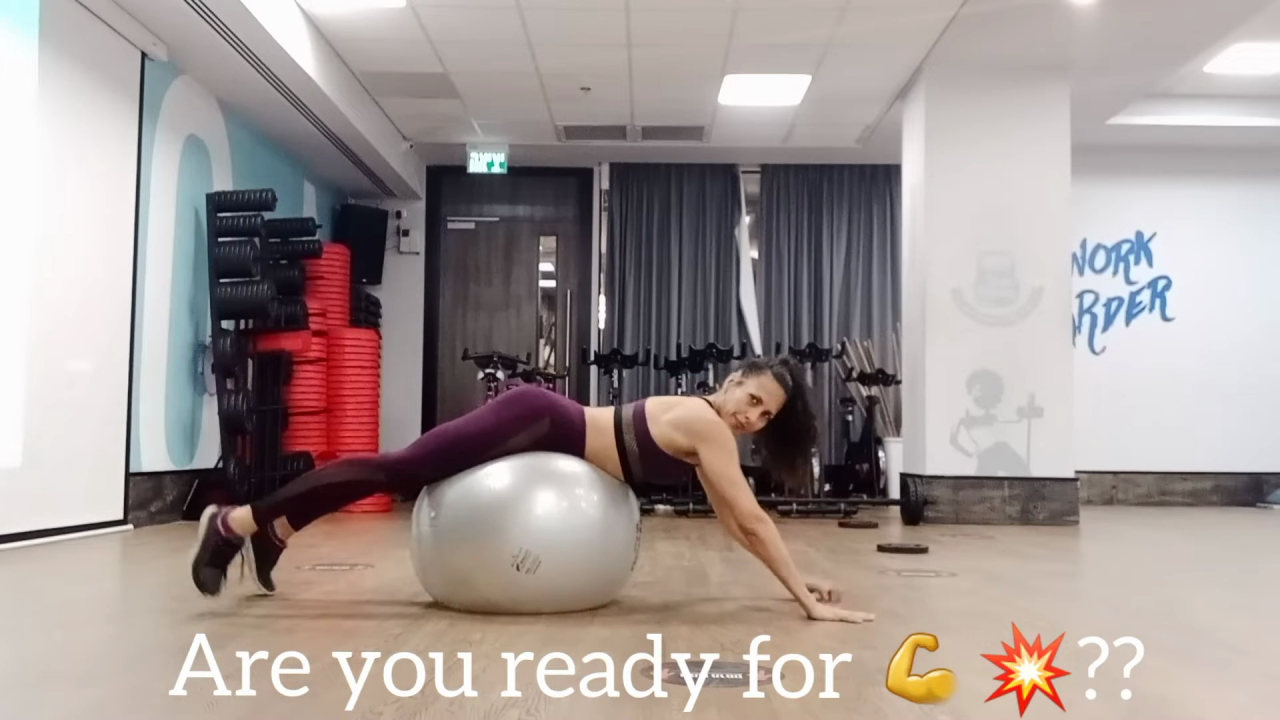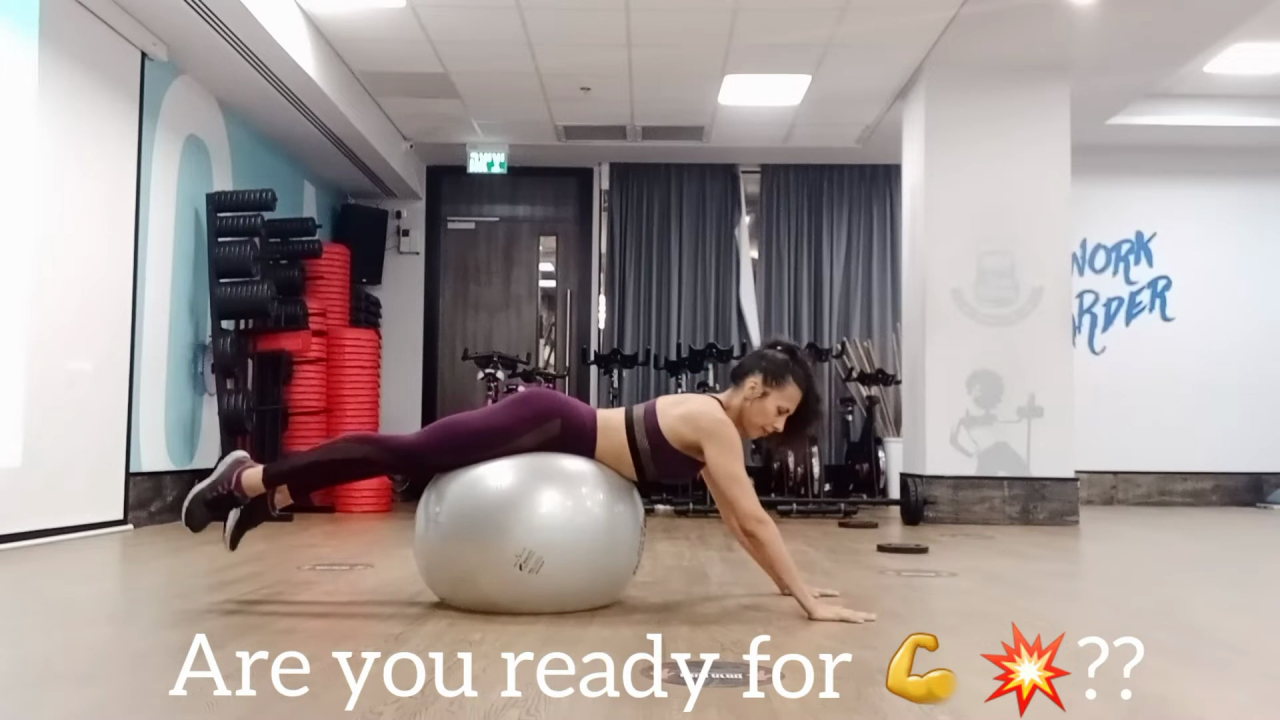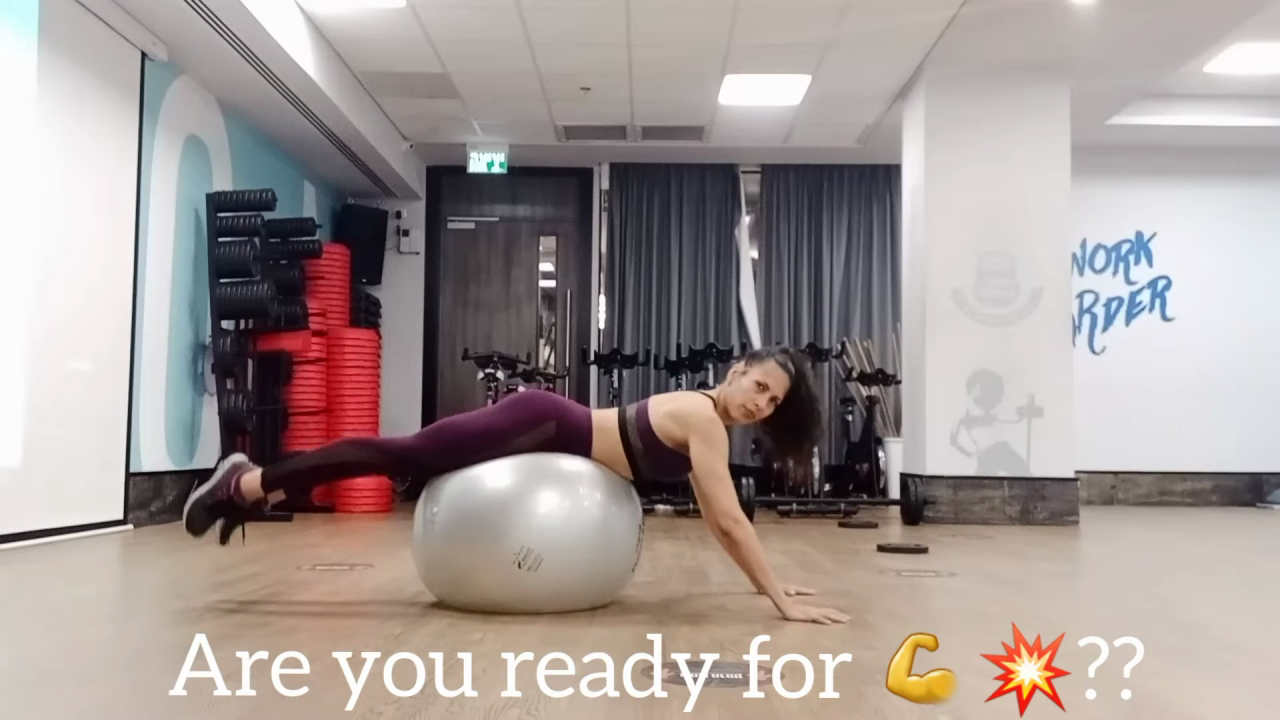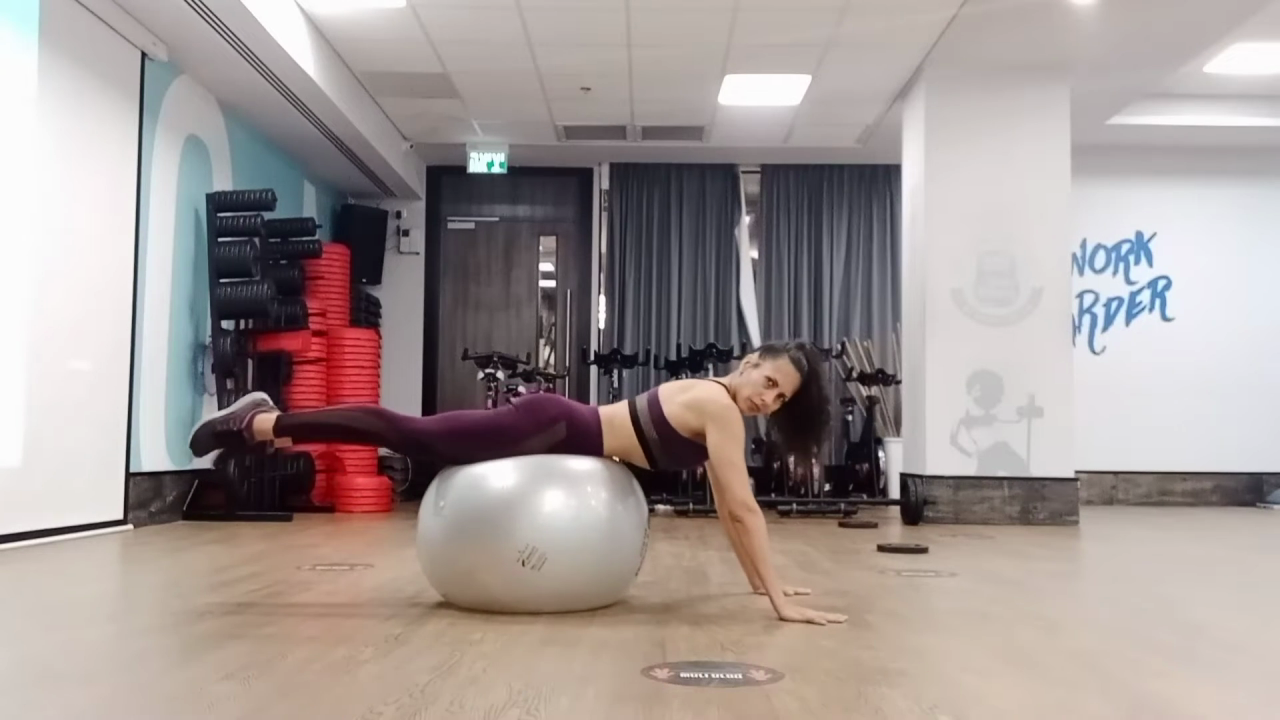
dt=0.7s
person 1, frame 1
left shoulder: (712, 430)
right shoulder: (705, 423)
left elbow: (734, 520)
right elbow: (752, 520)
left wrist: (794, 580)
right wrist: (810, 602)
left hip: (545, 433)
right hip: (536, 424)
left knee: (405, 476)
right knee: (398, 470)
left ankle: (277, 528)
right ankle: (238, 521)
person 1, frame 2
left shoulder: (710, 423)
right shoulder: (713, 423)
left elbow: (736, 521)
right elbow: (756, 520)
left wrist: (791, 583)
right wrist: (809, 601)
left hip: (552, 429)
right hip: (545, 426)
left knee: (405, 460)
right knee: (401, 454)
left ankle: (266, 496)
right ankle: (248, 481)
person 1, frame 3
left shoulder: (708, 420)
right shoulder: (703, 417)
left elbow: (715, 517)
right elbow: (731, 519)
left wrist: (763, 580)
right wrist: (782, 600)
left hip: (548, 435)
right hip: (540, 428)
left knee: (405, 463)
right knee: (397, 455)
left ankle: (252, 485)
right ankle: (246, 483)
person 1, frame 4
left shoulder: (716, 408)
right shoulder: (717, 405)
left elbow: (725, 507)
right elbow: (743, 509)
left wrist: (758, 580)
right wrist: (779, 599)
left hip: (559, 434)
right hip: (551, 430)
left knee: (415, 439)
right knee: (410, 435)
left ankle: (263, 423)
right ankle: (258, 423)
